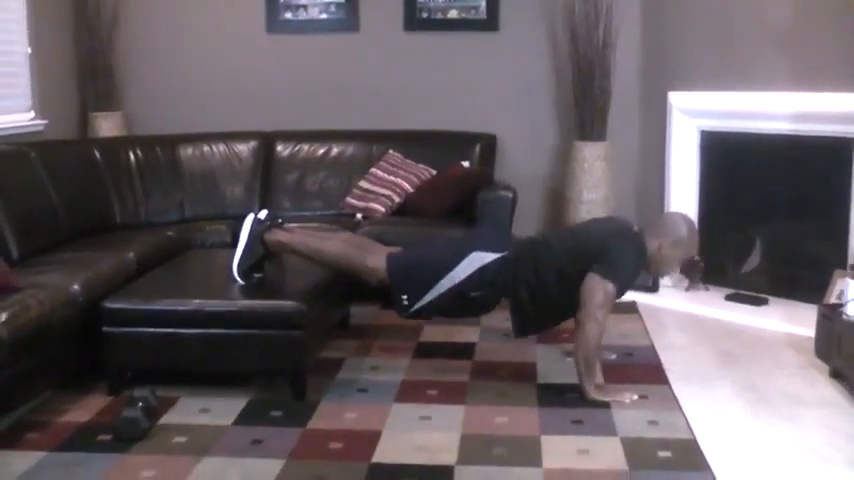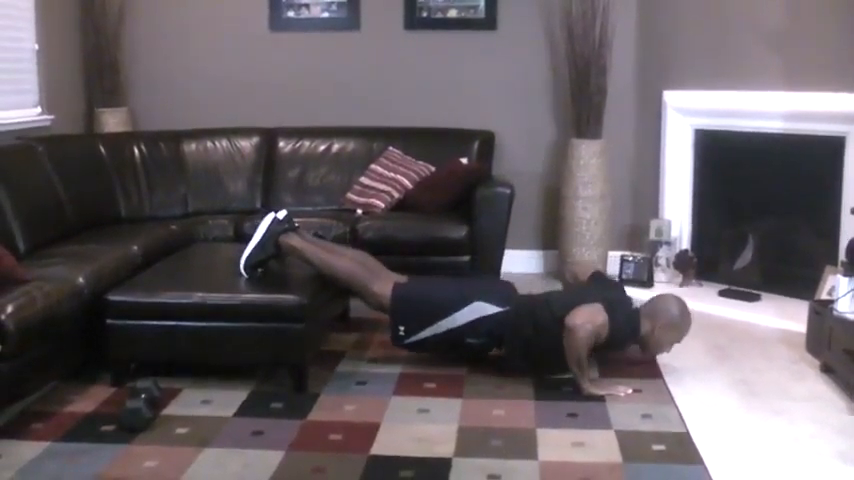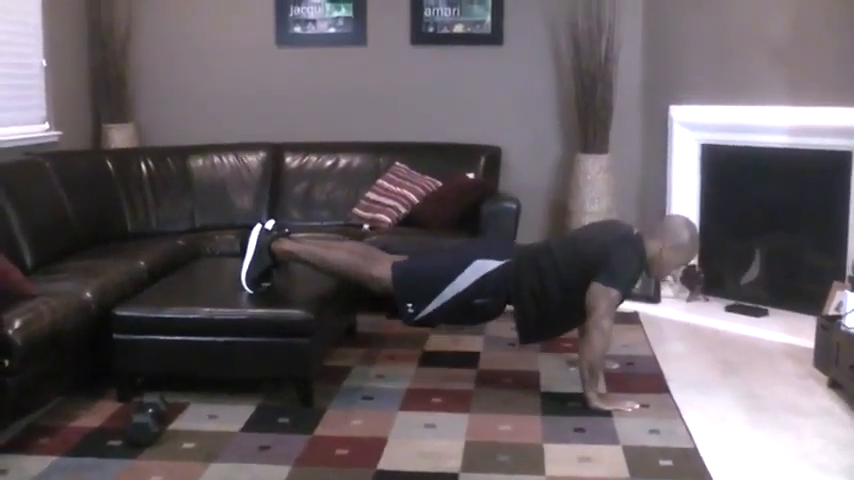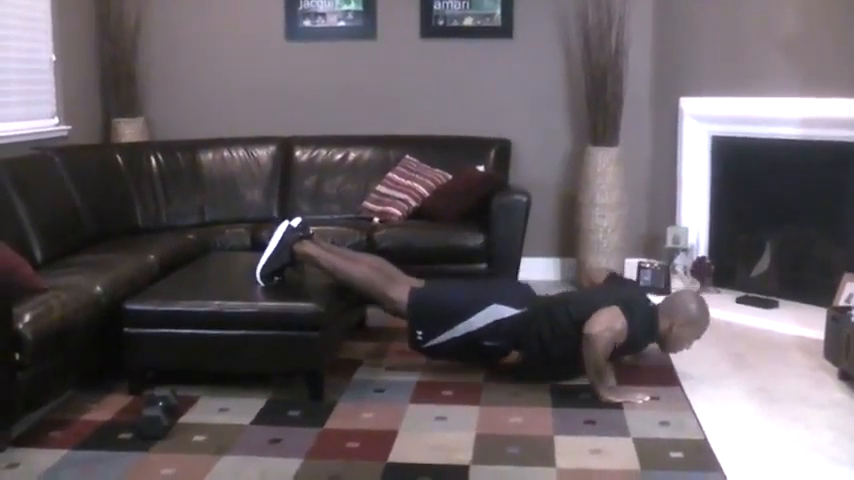
dt=0.7s
person 1, frame 1
left shoulder: (623, 234)
right shoulder: (627, 255)
right elbow: (591, 314)
left wrist: (586, 347)
right wrist: (593, 385)
left hip: (495, 258)
right hip: (488, 269)
left knee: (381, 255)
right knee: (377, 266)
left ankle: (273, 229)
right ankle: (269, 236)
person 1, frame 2
left shoulder: (616, 299)
right shoulder: (622, 322)
left elbow: (579, 272)
right elbow: (578, 325)
right wrist: (587, 381)
left hip: (496, 302)
right hip: (489, 321)
left knee: (388, 284)
right knee: (382, 293)
left ankle: (289, 232)
right ankle: (284, 240)
person 1, frame 3
left shoulder: (622, 238)
right shoulder: (626, 256)
right elbow: (598, 325)
left wrist: (585, 350)
right wrist: (595, 395)
left hip: (498, 265)
right hip: (490, 277)
left knee: (384, 264)
right knee: (380, 274)
left ankle: (279, 238)
right ankle: (275, 245)
person 1, frame 4
left shoulder: (634, 296)
right shoulder: (641, 322)
left elbow: (596, 276)
right elbow: (596, 331)
right wrist: (605, 388)
left hip: (513, 304)
right hip: (505, 322)
left knee: (404, 287)
right knee: (398, 297)
left ankle: (303, 240)
right ankle: (299, 248)
